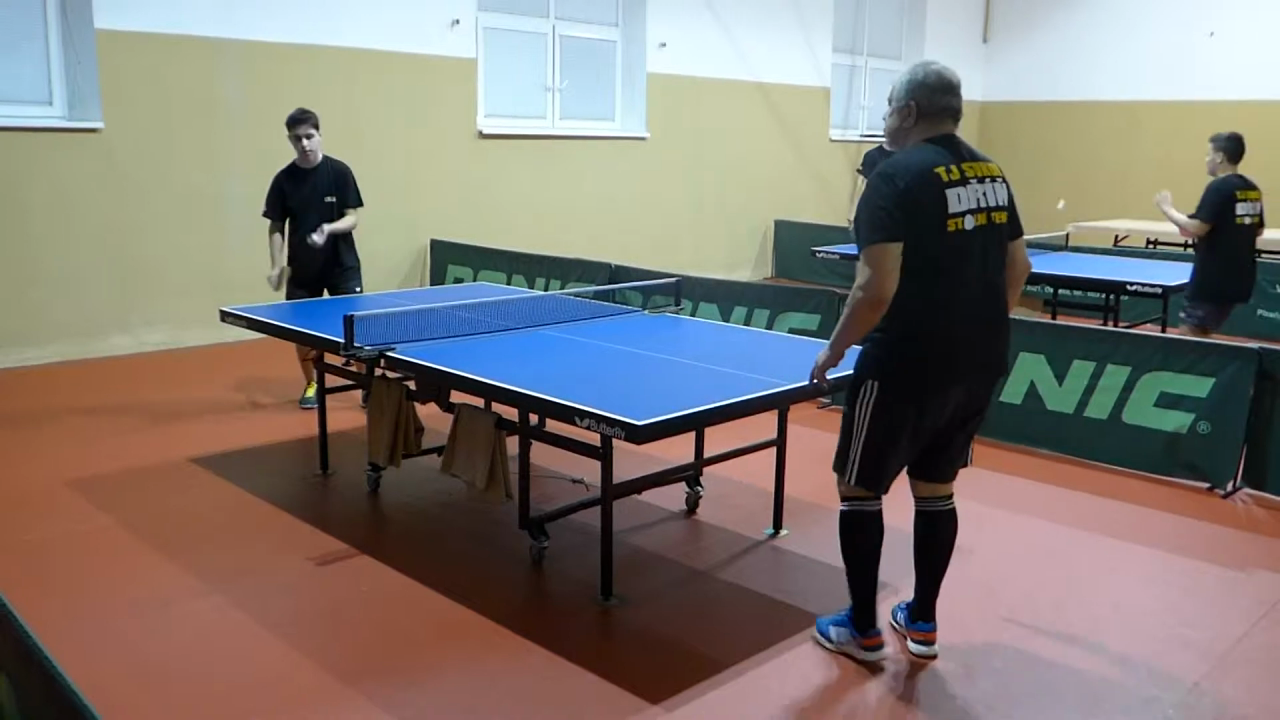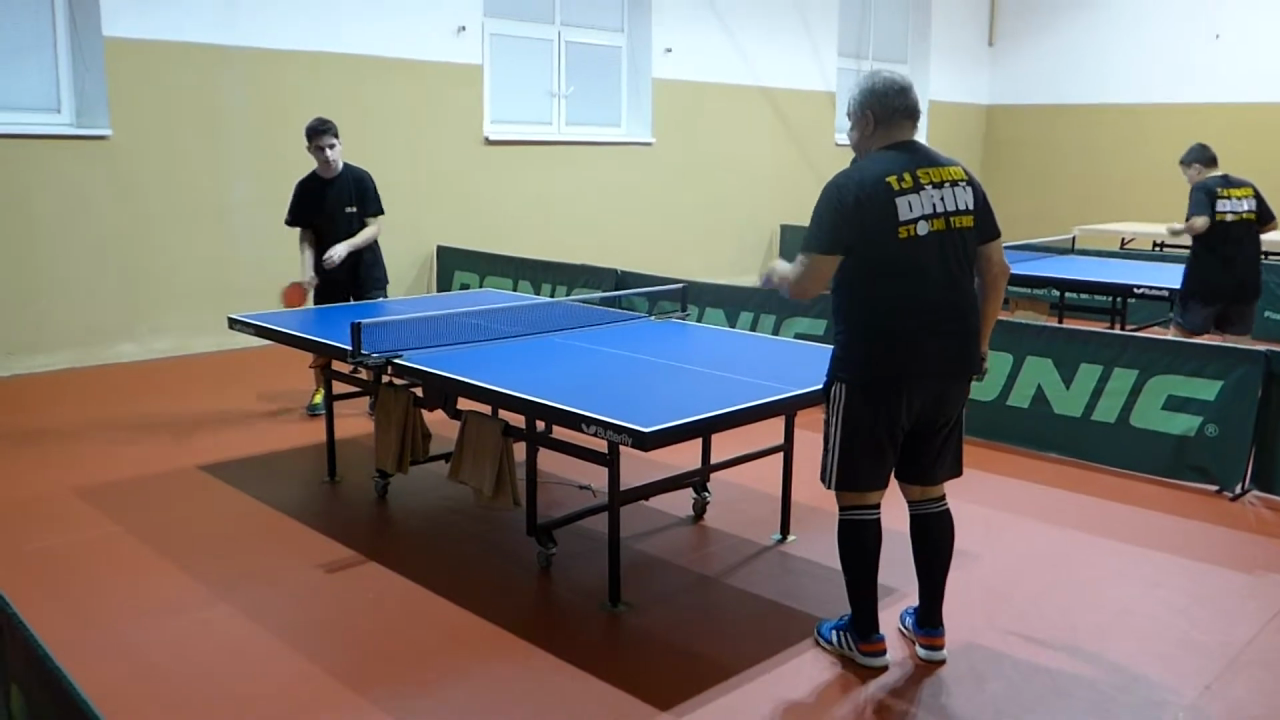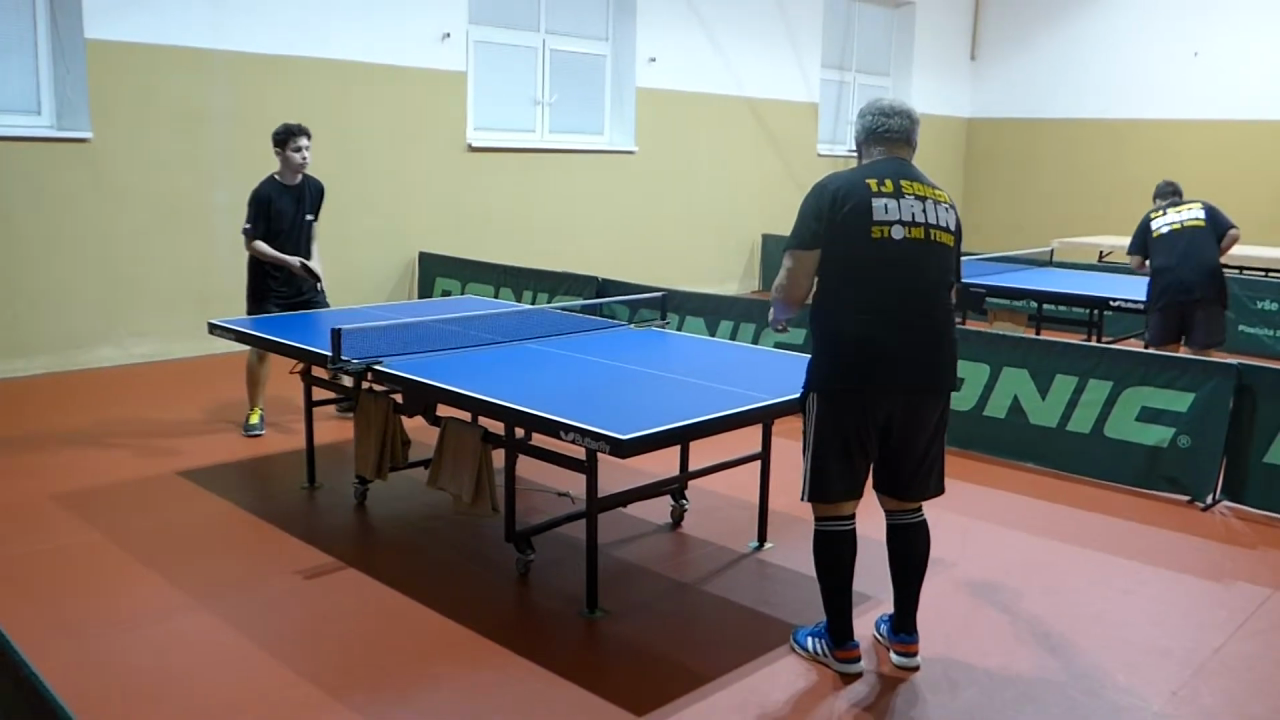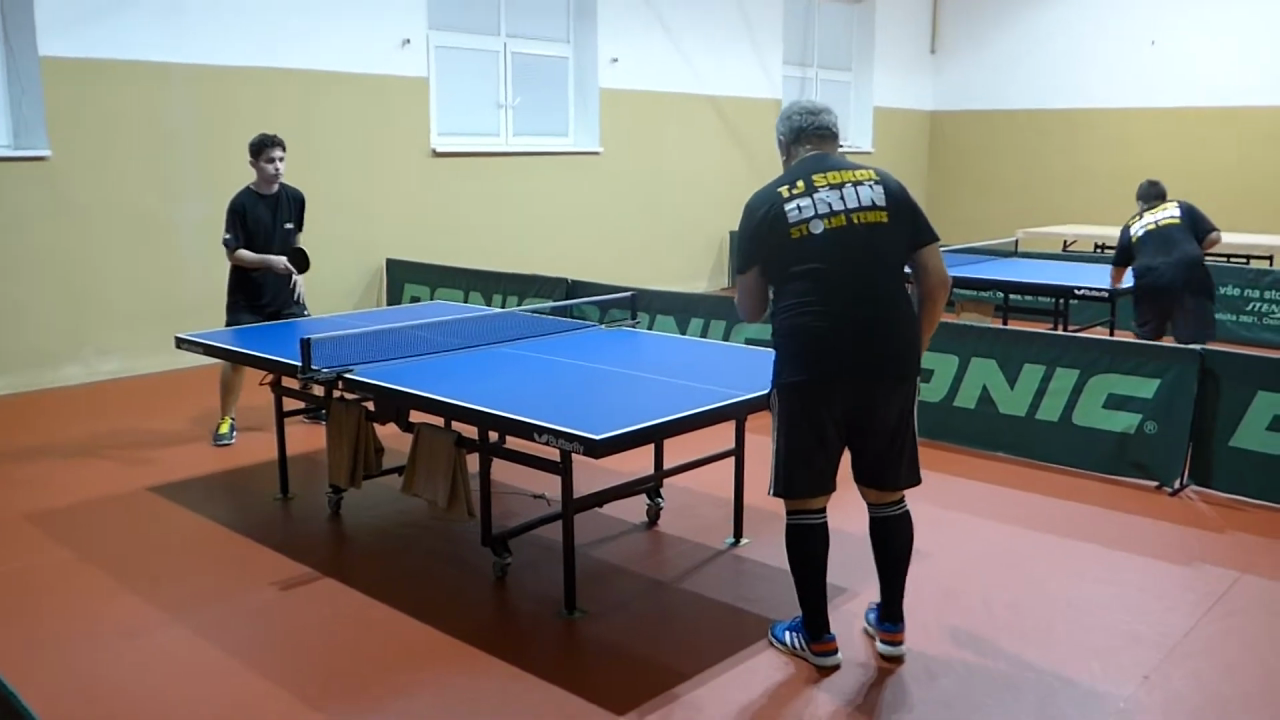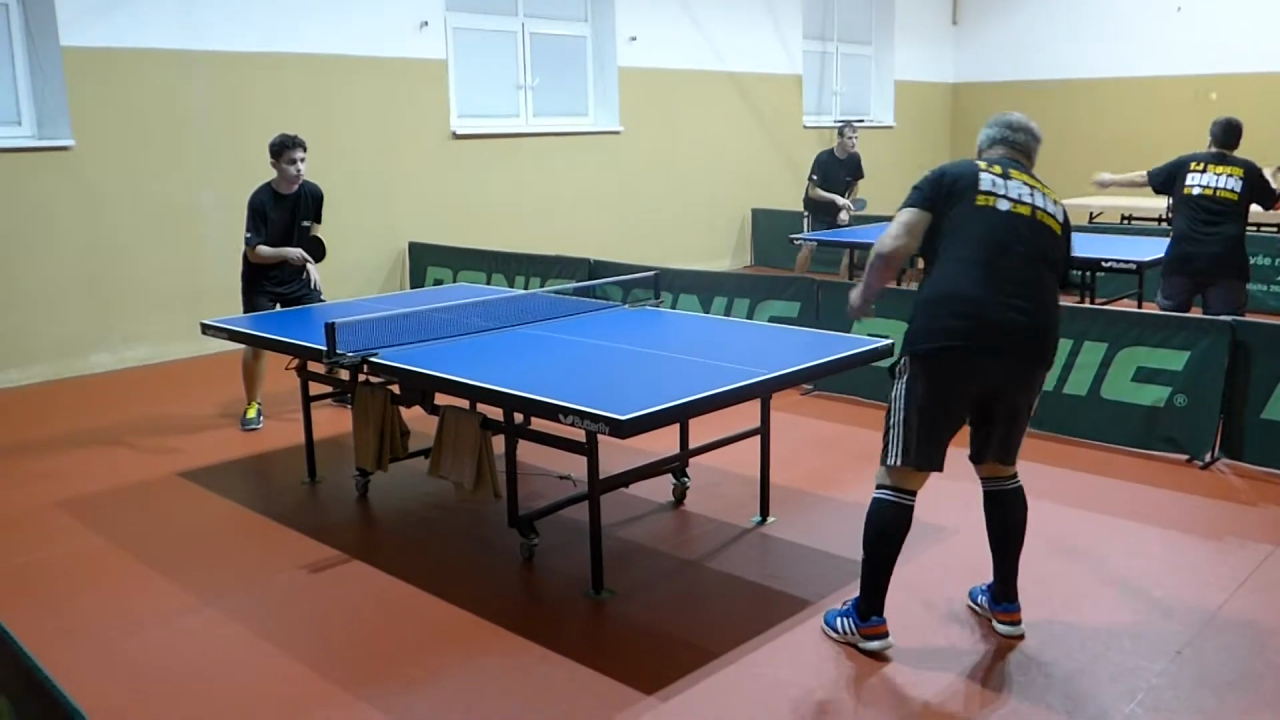
dt=1s
person 1, frame 1
left shoulder: (896, 176)
right shoulder: (992, 175)
left elbow: (876, 288)
right elbow: (1016, 270)
left wrist: (833, 350)
left hip: (904, 368)
right hip: (976, 367)
left knee: (859, 491)
right knee: (936, 490)
left ankle: (862, 628)
right ankle: (922, 620)
person 1, frame 2
left shoulder: (852, 186)
right shoulder: (961, 179)
left elbow: (808, 285)
right elbow: (996, 272)
left wrist: (777, 272)
right wrist: (977, 348)
left hip: (874, 372)
right hip: (946, 369)
left knee: (859, 498)
right knee: (928, 493)
left ankle: (864, 635)
right ankle: (930, 626)
person 1, frame 3
left shoulder: (836, 191)
right shoulder: (944, 206)
left elbow: (793, 287)
left wrist: (779, 314)
left hip: (848, 374)
right hip: (928, 375)
left knee: (834, 506)
right knee: (905, 503)
left ankle: (839, 641)
right ankle: (904, 633)
person 1, frame 4
left shoulder: (766, 204)
right shoulder: (885, 186)
left elbow: (749, 309)
right elbow: (937, 281)
right wrist: (913, 343)
left hip: (809, 370)
right hip: (888, 366)
left knee: (805, 502)
right knee: (888, 495)
left ankle: (816, 635)
right ankle: (891, 621)
person 1, frame 5
left shoulder: (950, 177)
right shoulder: (1052, 209)
left elbow: (891, 250)
right elbow: (1056, 288)
left wrist: (863, 295)
left hip: (949, 338)
right hip: (1028, 346)
left knee: (900, 475)
right knee: (998, 468)
left ankle: (868, 616)
right ankle: (1005, 601)
person 2, frame 1
left shoulder: (339, 171)
right shoulder: (283, 180)
left elbow: (352, 218)
right elbow: (276, 226)
left wrist: (329, 229)
right wrist: (276, 264)
left hip: (341, 264)
right hip: (302, 268)
left ankle: (369, 388)
right ankle: (311, 384)
person 2, frame 2
left shoulder: (361, 179)
right shoulder: (304, 189)
left elbow: (374, 229)
right elbow: (305, 234)
left wrist: (343, 249)
right wrist: (307, 269)
left hip: (367, 272)
right hip: (329, 274)
right ankle: (320, 391)
person 2, frame 3
left shoulder: (315, 188)
right shoulder: (263, 194)
right elbow: (252, 243)
left wrist: (314, 259)
right wrist: (286, 260)
left hip: (305, 281)
right hip: (268, 284)
right knee: (261, 347)
left ankle: (344, 397)
right ankle: (255, 411)
person 2, frame 4
left shoulder: (295, 198)
right shoulder: (241, 203)
right elbow: (233, 254)
left wrist: (296, 271)
right wrist: (269, 260)
left hip: (285, 291)
right hip: (247, 294)
left ankle: (312, 406)
right ankle: (227, 420)
person 2, frame 5
left shoulder: (313, 193)
right shoulder: (260, 200)
right elbow: (253, 253)
left wrist: (310, 262)
right wrist: (285, 253)
left hip: (298, 278)
right hip: (261, 281)
right knee: (256, 343)
right ankle: (253, 405)
person 3, frame 1
left shoulder: (1218, 188)
right shoulder: (1253, 189)
left elbow: (1197, 228)
right elbow: (1258, 229)
left wrist: (1168, 209)
left hip: (1214, 278)
right hip: (1239, 277)
left knee: (1188, 334)
right knee: (1199, 336)
person 3, frame 2
left shoulder: (1203, 188)
right shoulder: (1248, 187)
left elbow: (1199, 224)
right elbow: (1270, 224)
left wrist: (1180, 229)
left hip: (1207, 280)
right hip: (1245, 280)
left knee: (1178, 335)
right knee: (1239, 342)
person 3, frame 3
left shoulder: (1151, 218)
right shoulder: (1204, 208)
left elbow: (1135, 263)
right elbow: (1233, 234)
left wrist: (1148, 268)
left hip: (1165, 286)
right hip: (1206, 284)
left knee: (1163, 354)
right knee: (1201, 355)
person 3, frame 4
left shoulder: (1131, 224)
right shoulder: (1183, 207)
left elbow: (1116, 272)
right elbow: (1214, 237)
left wrist: (1115, 284)
left hip: (1148, 284)
right hip: (1189, 278)
person 3, frame 5
left shoulder: (1187, 163)
right shoulder: (1249, 170)
left elbow: (1143, 178)
left wrist: (1111, 180)
left hip: (1184, 257)
right hip: (1227, 261)
